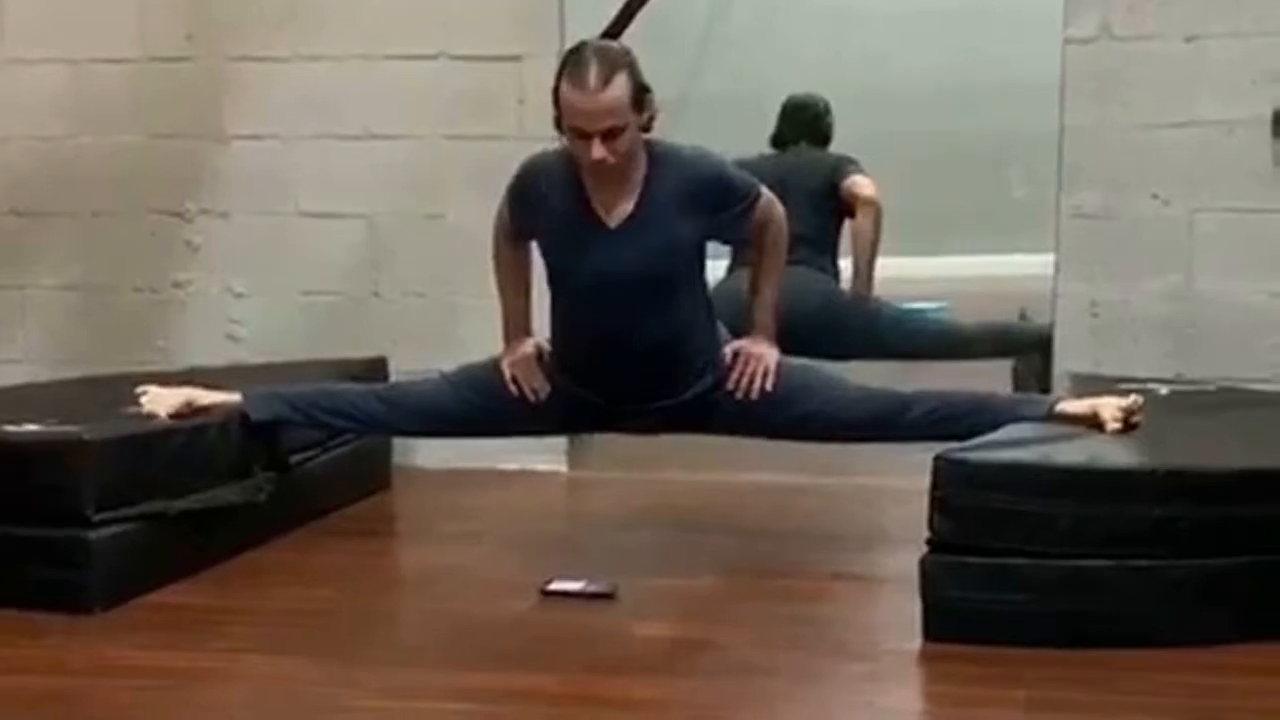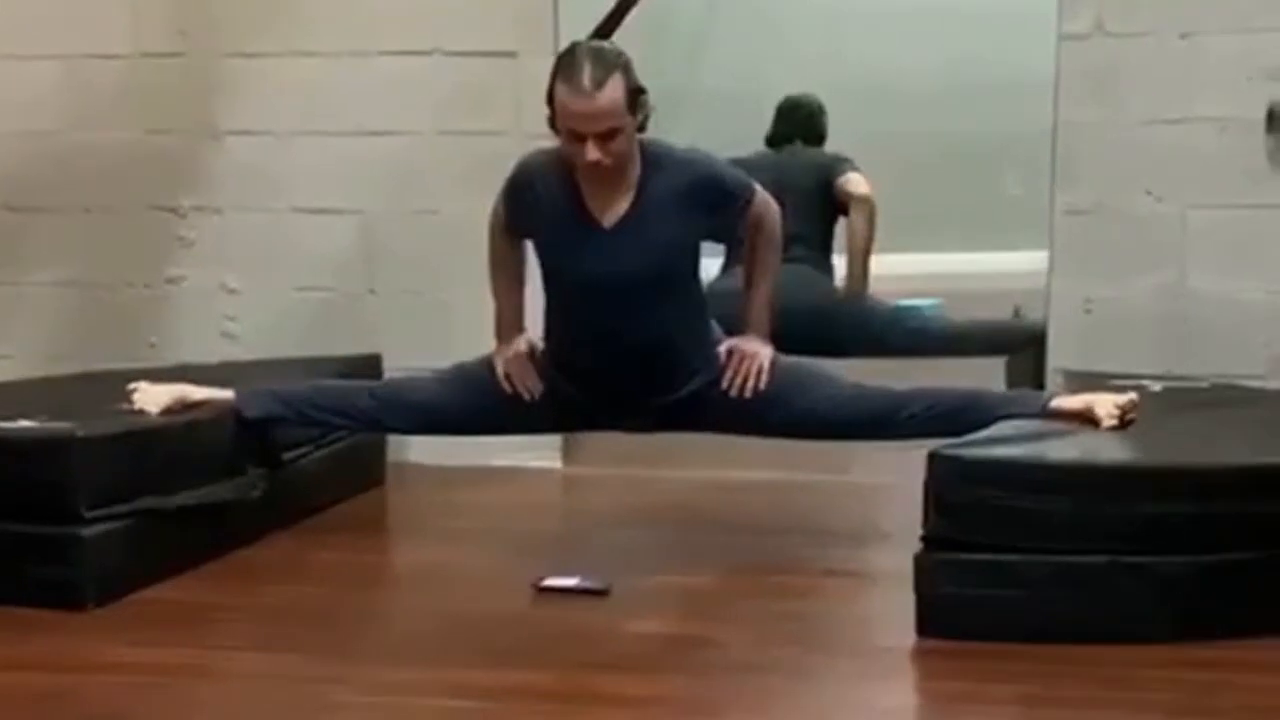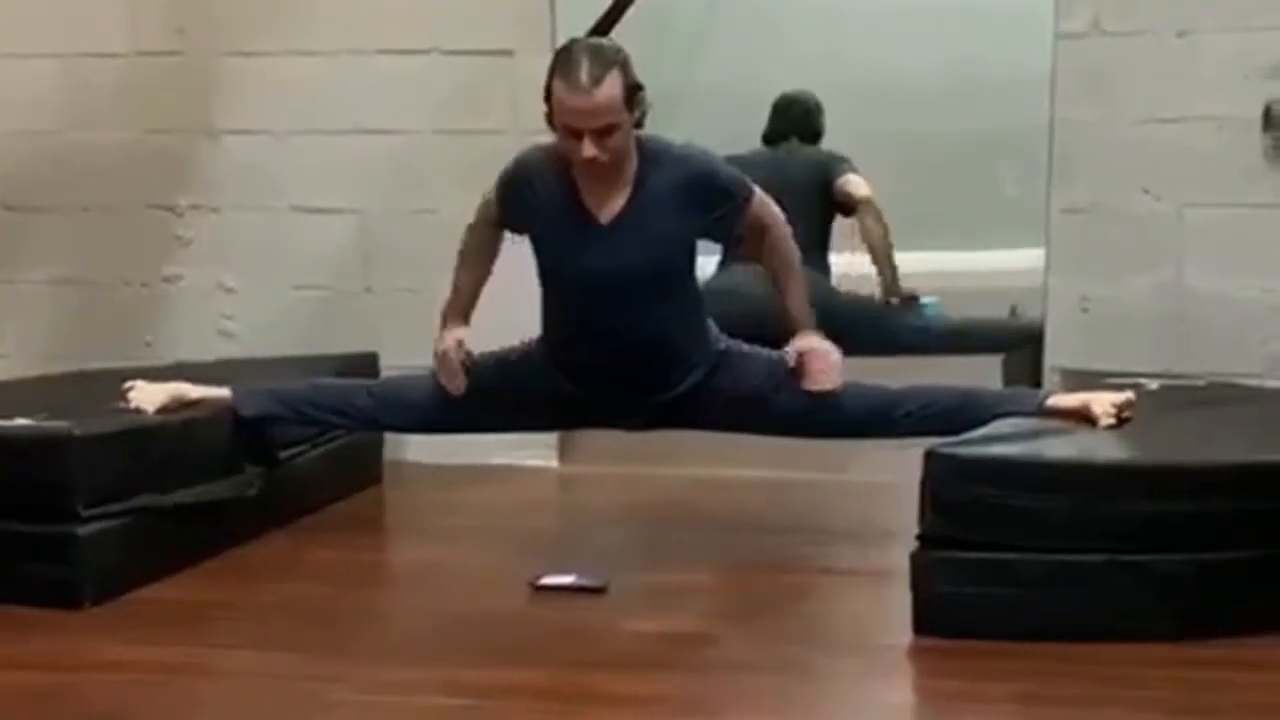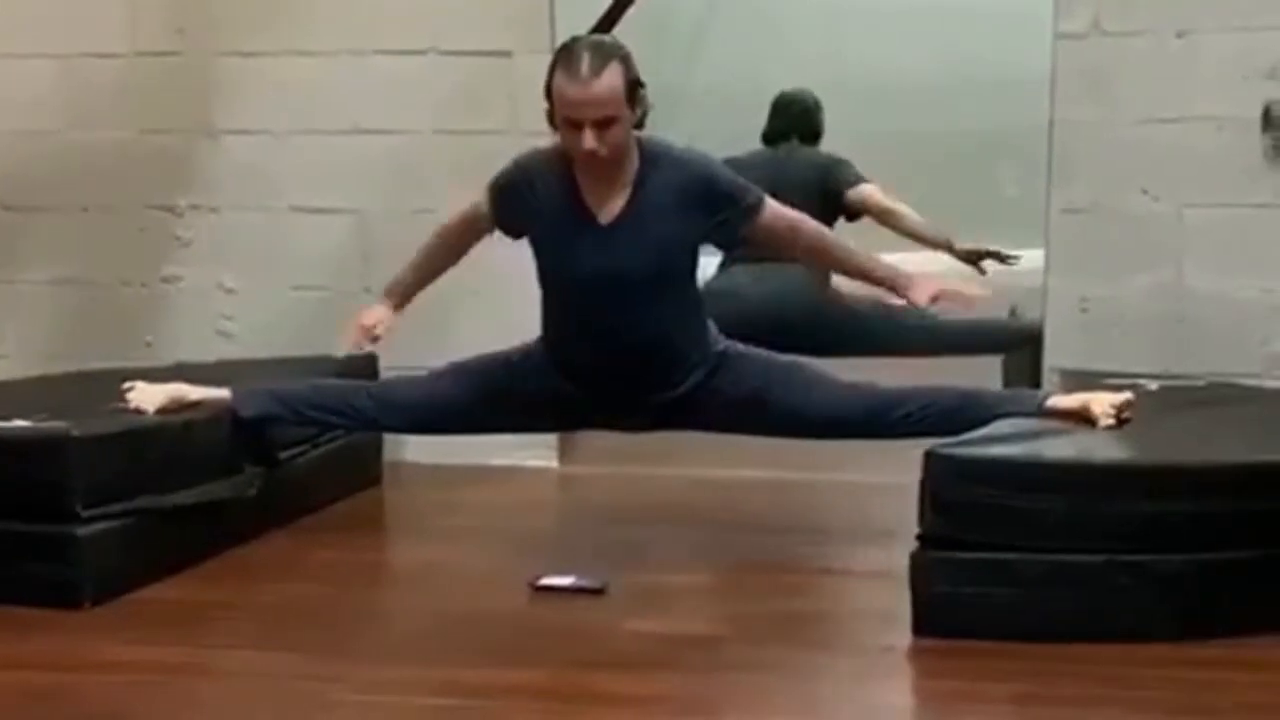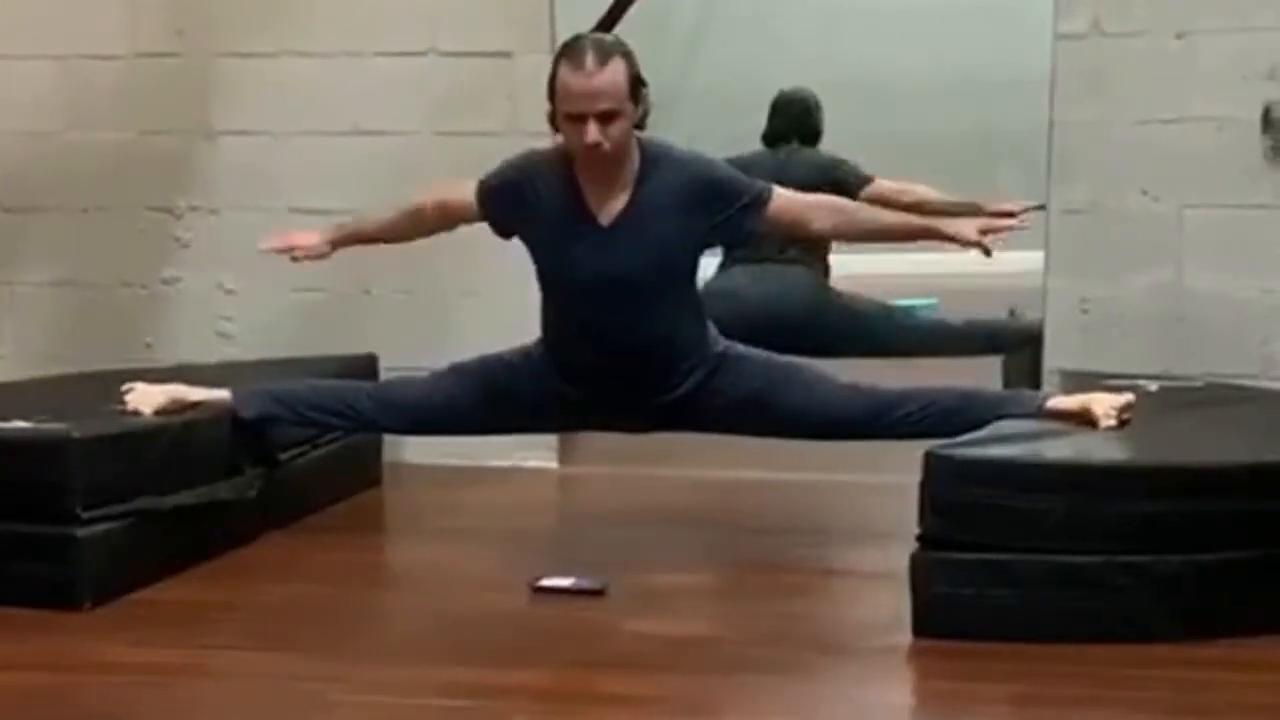
dt=0.3s
person 1, frame 1
left shoulder: (699, 178)
right shoulder: (537, 181)
left elbow: (772, 220)
right elbow: (506, 239)
left wrist: (762, 333)
right wrist: (516, 336)
left hip: (700, 382)
right hip: (571, 385)
left knee: (875, 414)
right knee: (399, 408)
left ankle: (1057, 410)
right ankle: (224, 404)
person 1, frame 2
left shoulder: (694, 179)
right shoulder: (532, 183)
left elbow: (766, 219)
right elbow: (502, 237)
left wrist: (757, 334)
right wrist: (508, 337)
left hip: (696, 381)
right hip: (566, 384)
left knee: (873, 411)
right knee: (394, 406)
left ankle: (1053, 407)
right ankle: (216, 401)
person 1, frame 3
left shoulder: (690, 175)
right shoulder: (529, 176)
left elbow: (769, 225)
right elbow: (483, 227)
left wrist: (805, 328)
right wrist: (455, 320)
left hip: (693, 377)
right hip: (565, 379)
left knee: (868, 406)
right knee: (395, 402)
left ankle: (1047, 403)
right ankle: (215, 396)
person 1, frame 4
left shoulder: (692, 180)
right shoulder: (529, 180)
left elbow: (791, 230)
right elbow: (466, 226)
left wrist: (900, 279)
right wrist: (390, 299)
left hip: (693, 379)
right hip: (565, 382)
left knee: (865, 409)
right knee: (395, 404)
left ankle: (1049, 407)
right ankle: (211, 399)
person 1, frame 5
left shoulder: (693, 182)
right shoulder: (527, 183)
left elbow: (815, 212)
right elbow: (438, 209)
left wrist: (939, 227)
right wrist: (338, 237)
left hip: (693, 381)
right hip: (564, 383)
left knee: (871, 411)
right knee: (391, 405)
left ankle: (1052, 406)
person 2, frame 1
left shoulder: (738, 172)
right shoulder: (836, 166)
right elbow: (867, 198)
right wrist: (861, 292)
left hip: (739, 301)
right hip: (810, 299)
right knee: (936, 337)
right ankle: (1043, 338)
person 2, frame 2
left shoulder: (733, 171)
right shoulder: (830, 165)
right elbow: (861, 196)
right wrist: (855, 290)
left hip: (734, 299)
right hip: (803, 296)
right knee: (929, 332)
right ankle: (1037, 335)
person 2, frame 3
left shoulder: (730, 168)
right shoulder: (827, 163)
right elbow: (861, 196)
right wrist: (890, 283)
left hip: (730, 297)
right knee: (927, 330)
right ankle: (1035, 333)
person 2, frame 4
left shoulder: (729, 169)
right shoulder: (828, 166)
right elbow: (882, 206)
right wrist: (953, 247)
left hip: (730, 298)
right hip: (800, 297)
right knee: (927, 328)
right ankle: (1034, 333)
person 2, frame 5
left shoulder: (731, 171)
right shoulder: (828, 169)
right elbow: (901, 197)
right wrist: (983, 209)
left hip: (729, 300)
right hip: (798, 298)
right knee: (924, 333)
right ankle: (1030, 335)
